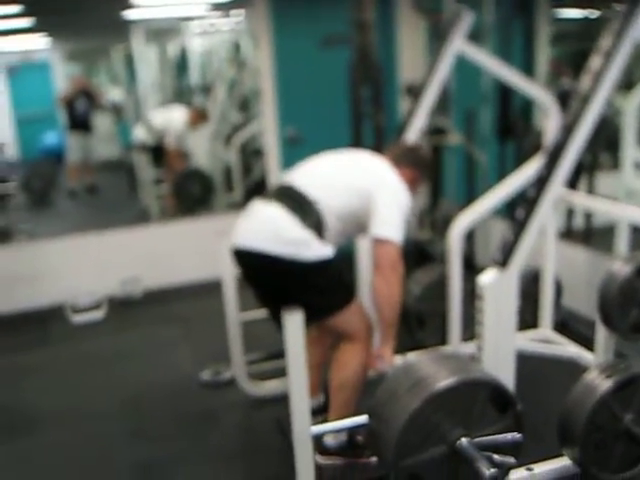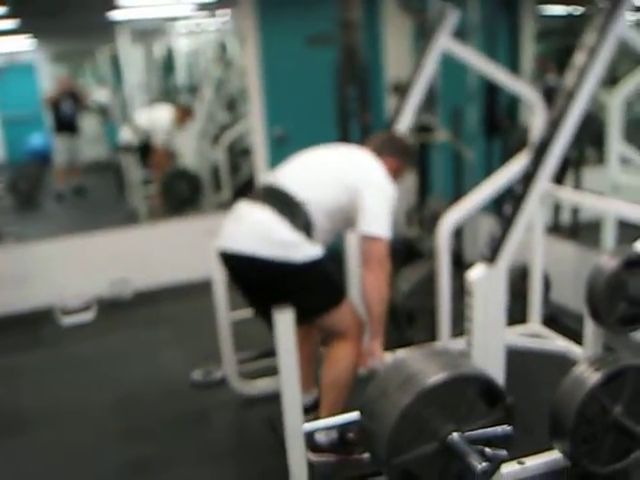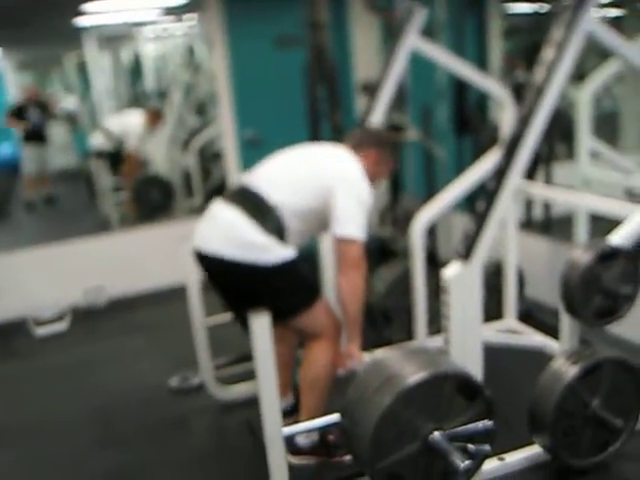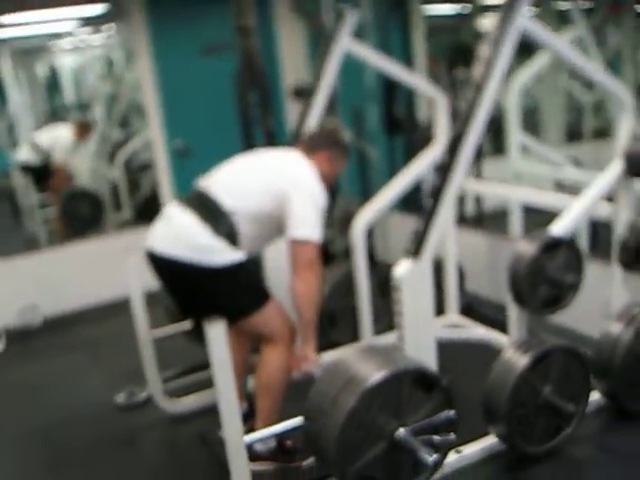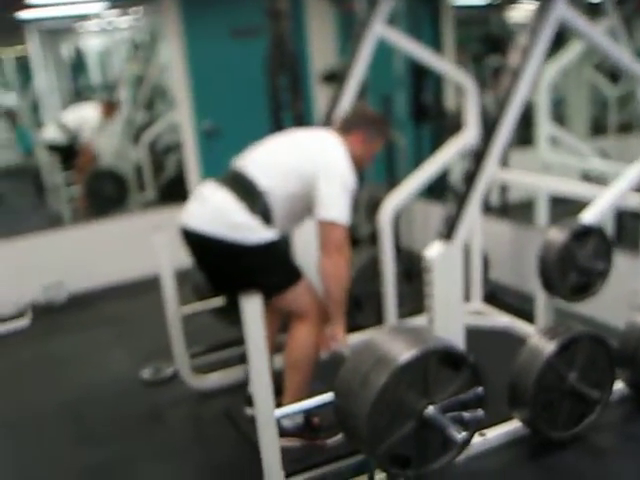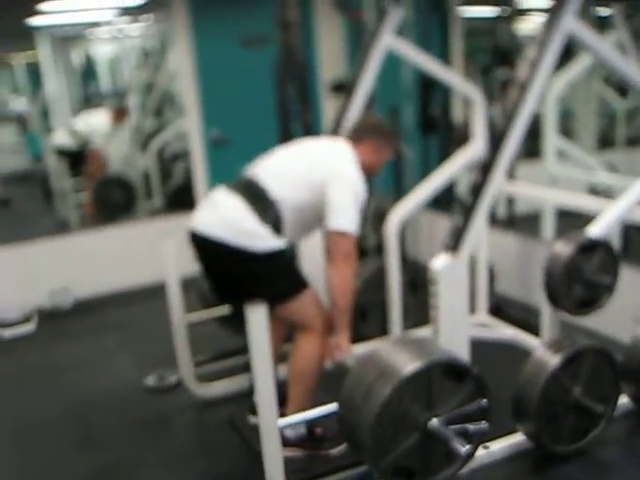
dt=0.5s
person 1, frame 1
left shoulder: (351, 161)
right shoulder: (392, 187)
right elbow: (387, 269)
right wrist: (387, 345)
left hip: (247, 238)
right hip: (289, 247)
left knee: (319, 321)
right knee: (356, 334)
left ankle: (311, 410)
right ankle: (335, 441)
person 1, frame 2
left shoulder: (330, 155)
right shoulder: (377, 180)
right elbow: (375, 264)
right wrist: (376, 341)
left hip: (233, 241)
right hip: (278, 249)
left knee: (306, 317)
right knee: (347, 331)
left ankle: (305, 406)
right ankle: (325, 437)
person 1, frame 3
left shoulder: (316, 154)
right shoulder: (353, 181)
right elbow: (351, 265)
right wrist: (354, 343)
left hip: (210, 237)
right hip: (249, 249)
left knee: (285, 317)
right knee: (324, 331)
left ankle: (284, 408)
right ankle: (306, 440)
person 1, frame 4
left shoulder: (271, 161)
right shoulder: (307, 184)
right elbow: (305, 268)
right wrist: (308, 345)
left hip: (163, 241)
right hip: (200, 252)
left knee: (240, 322)
right knee: (278, 334)
right ankle: (263, 444)
person 1, frame 5
left shoulder: (308, 140)
right shoulder: (337, 164)
right elbow: (334, 249)
right wrist: (337, 324)
left hip: (197, 219)
right hip: (232, 230)
left knee: (272, 299)
right knee: (309, 312)
right ankle: (290, 421)
person 1, frame 6
left shoulder: (318, 149)
right shoulder: (347, 173)
right elbow: (342, 259)
right wrist: (342, 334)
left hip: (206, 225)
right hip: (242, 238)
left knee: (277, 309)
right knee: (314, 324)
right ankle: (293, 431)
